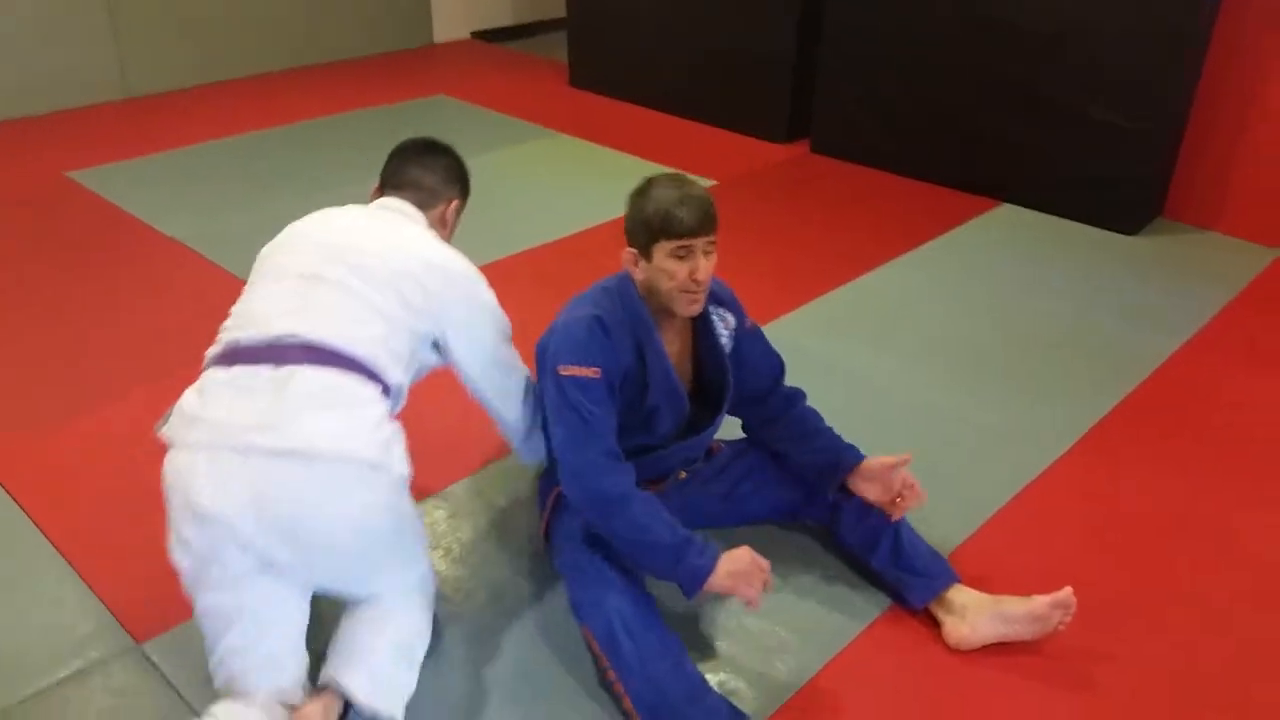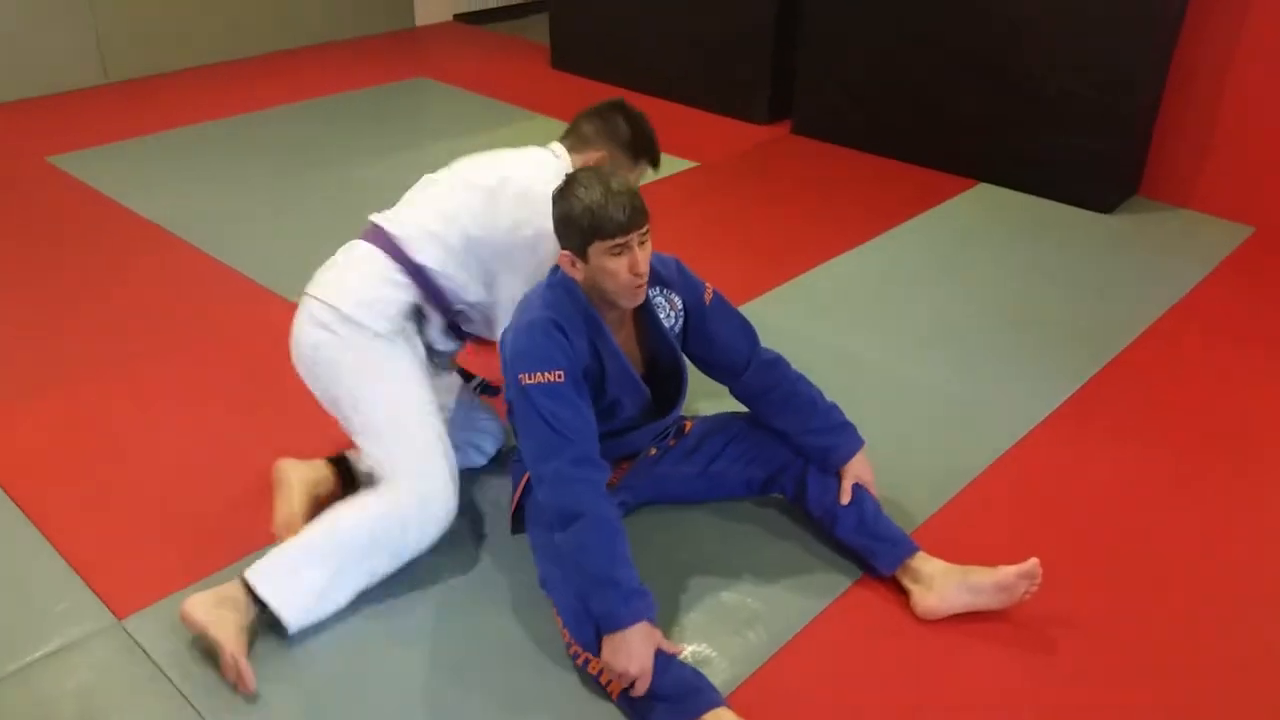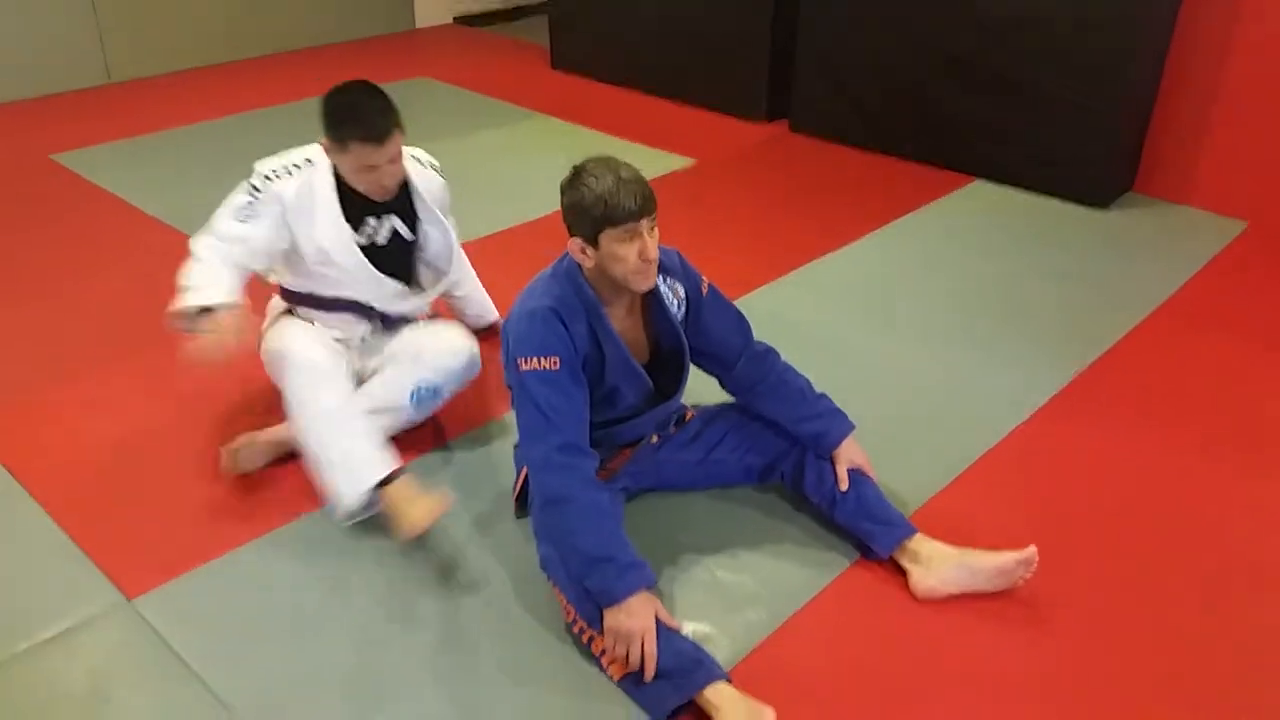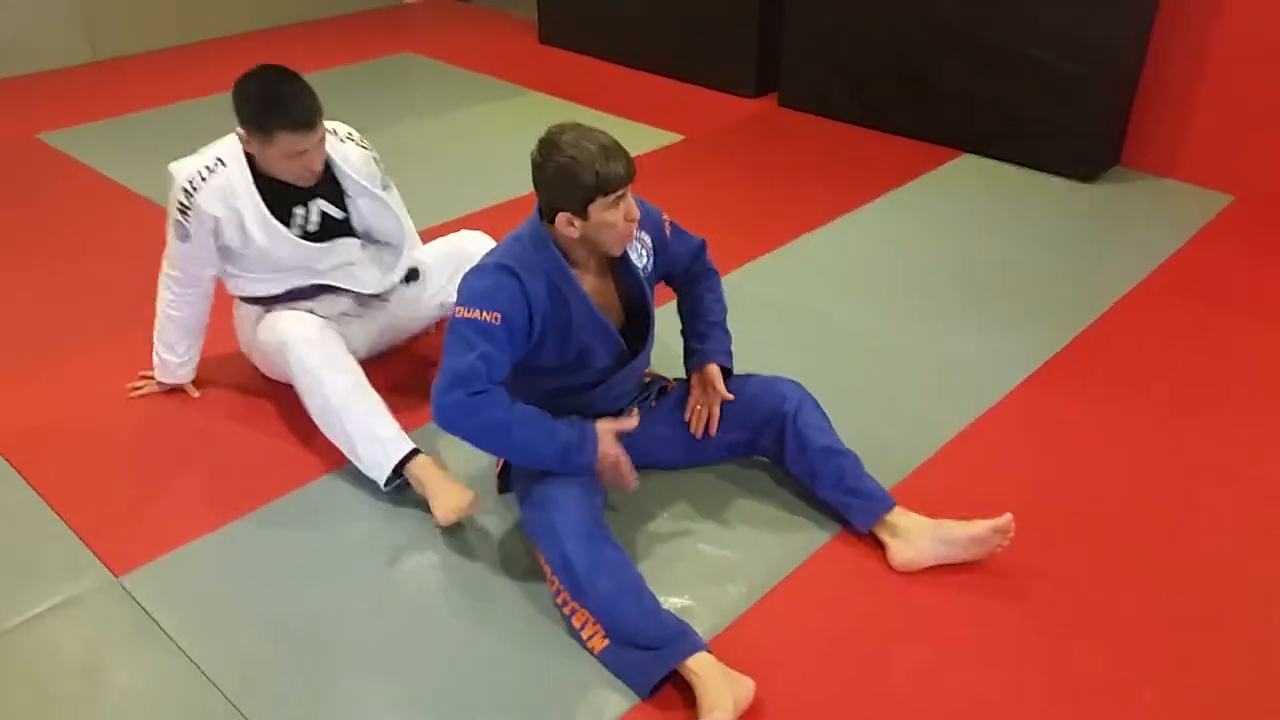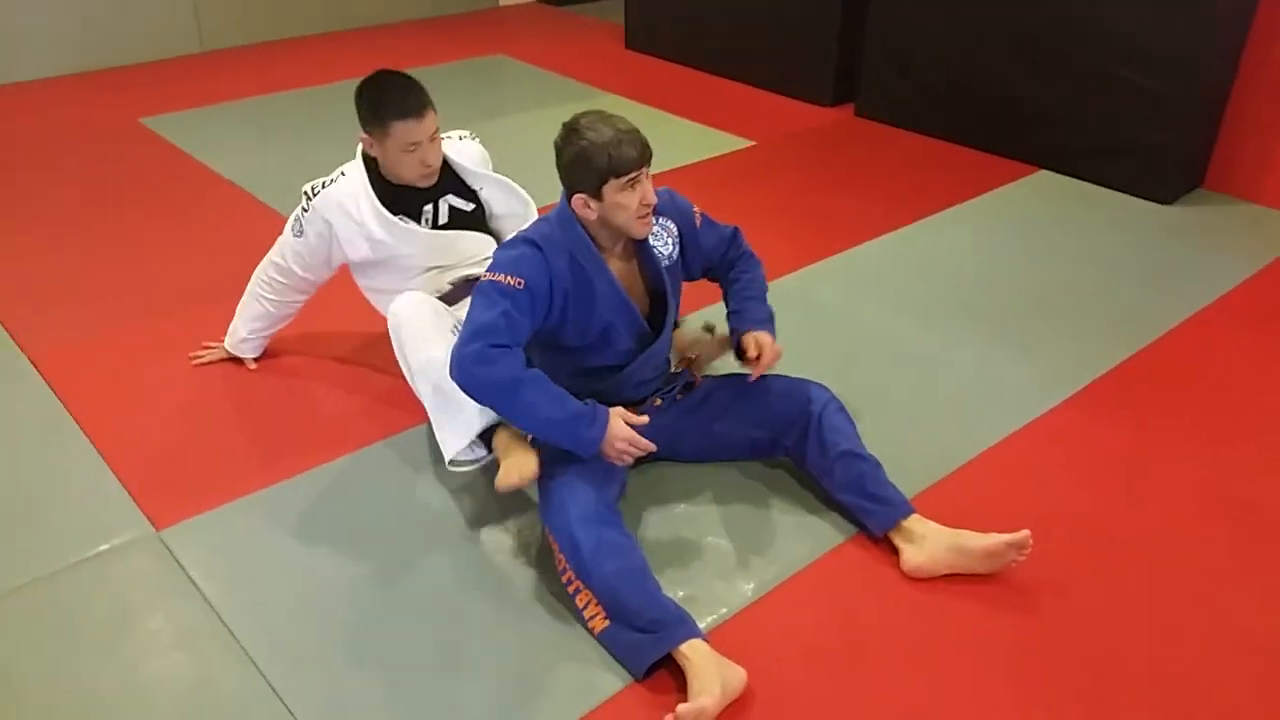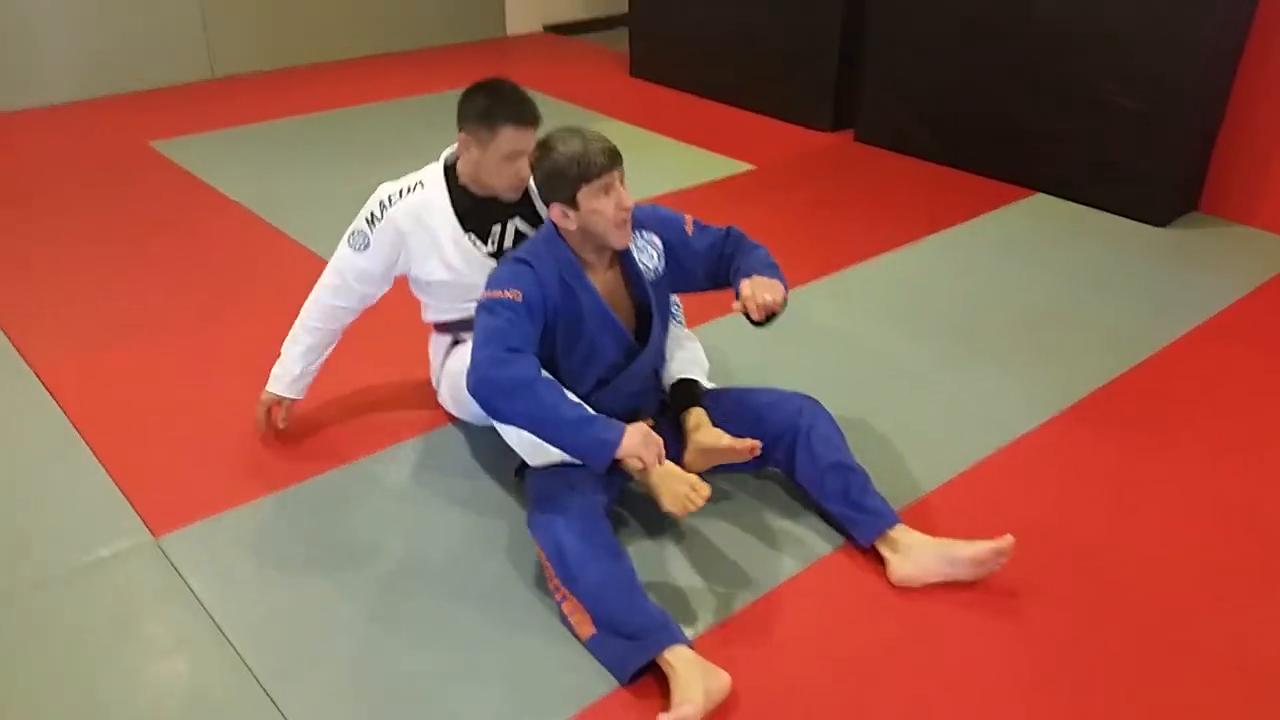
dt=0.7s
person 1, frame 1
left shoulder: (715, 305)
right shoulder: (585, 336)
left elbow: (769, 403)
right elbow: (595, 482)
left wrist: (848, 466)
right wrist: (702, 564)
left hip: (686, 471)
right hip: (597, 500)
left knee: (827, 477)
right knee: (613, 601)
left ankle: (954, 603)
person 1, frame 2
left shoulder: (666, 280)
right shoulder: (539, 336)
left elbow: (753, 368)
right elbow: (572, 486)
left wrist: (842, 444)
right wrist: (624, 615)
left hip: (656, 444)
right hip: (572, 478)
left knee: (797, 446)
right knee: (590, 590)
left ankle: (922, 573)
person 1, frame 3
left shoulder: (668, 272)
right shoulder: (542, 323)
left elbow: (746, 362)
right elbow: (560, 468)
left wrist: (832, 431)
right wrist: (624, 589)
left hip: (659, 434)
right hip: (580, 467)
left knee: (797, 437)
right knee: (585, 565)
left ankle: (919, 554)
person 1, frame 4
left shoulder: (635, 226)
right shoulder: (505, 283)
left elbow: (696, 270)
right elbow: (460, 403)
left wrist: (709, 357)
right wrist: (581, 444)
left hip: (633, 406)
right hip: (555, 443)
left knee: (778, 402)
right knee: (565, 528)
left ankle: (898, 528)
person 1, frame 5
left shoulder: (665, 216)
right shoulder: (535, 260)
left elbow: (733, 254)
right elbow: (478, 361)
left wrist: (754, 323)
right wrist: (588, 427)
left hip: (662, 399)
right hip: (585, 427)
left knee: (805, 404)
right knee: (575, 512)
left ankle: (914, 534)
right ankle: (700, 662)
person 1, frame 6
left shoulder: (649, 229)
right shoulder: (526, 278)
left elbow: (730, 248)
right elbow: (495, 378)
left wrist: (760, 279)
right wrist: (606, 438)
left hip: (655, 413)
right hip: (577, 441)
left knee: (795, 416)
right knee: (563, 524)
left ankle: (901, 546)
right ankle: (685, 670)
person 2, frame 1
left shoulder: (301, 232)
right shoulder: (448, 270)
right elbow: (512, 394)
right wrist: (554, 457)
left hip: (209, 450)
right hip: (330, 461)
right knee: (401, 590)
person 2, frame 2
left shoulder: (514, 172)
right shoulder: (550, 202)
left hip: (359, 304)
right hip: (361, 320)
left knee: (482, 437)
right knee: (424, 501)
left ankle: (330, 477)
right ankle: (238, 601)
person 2, frame 3
left shoulder: (423, 177)
right shoulder: (285, 183)
left elbow: (446, 258)
right elbow: (219, 249)
left wrist: (484, 315)
right wrist: (212, 304)
left hip: (395, 337)
right hip: (309, 329)
left knee: (454, 354)
right knee: (309, 363)
left ankle: (295, 437)
right ankle: (391, 492)
person 2, frame 4
left shoulder: (346, 150)
right shoulder: (206, 189)
left elbow: (396, 233)
right elbow: (184, 282)
left wrist: (428, 294)
right wrist: (174, 367)
left hip: (374, 294)
right hip: (288, 319)
left knee: (470, 250)
right knee: (301, 339)
right ankle: (418, 470)
person 2, frame 5
left shoulder: (465, 154)
right shoulder: (331, 199)
left elbow: (520, 221)
right elbow: (286, 272)
right wrist: (242, 341)
right hip: (446, 328)
right knee: (414, 313)
right ankle: (508, 445)
person 2, frame 6
right shoulder: (403, 212)
right elbow: (339, 294)
right wrist: (289, 378)
right hip: (472, 354)
left ankle: (695, 427)
right ankle: (643, 462)
